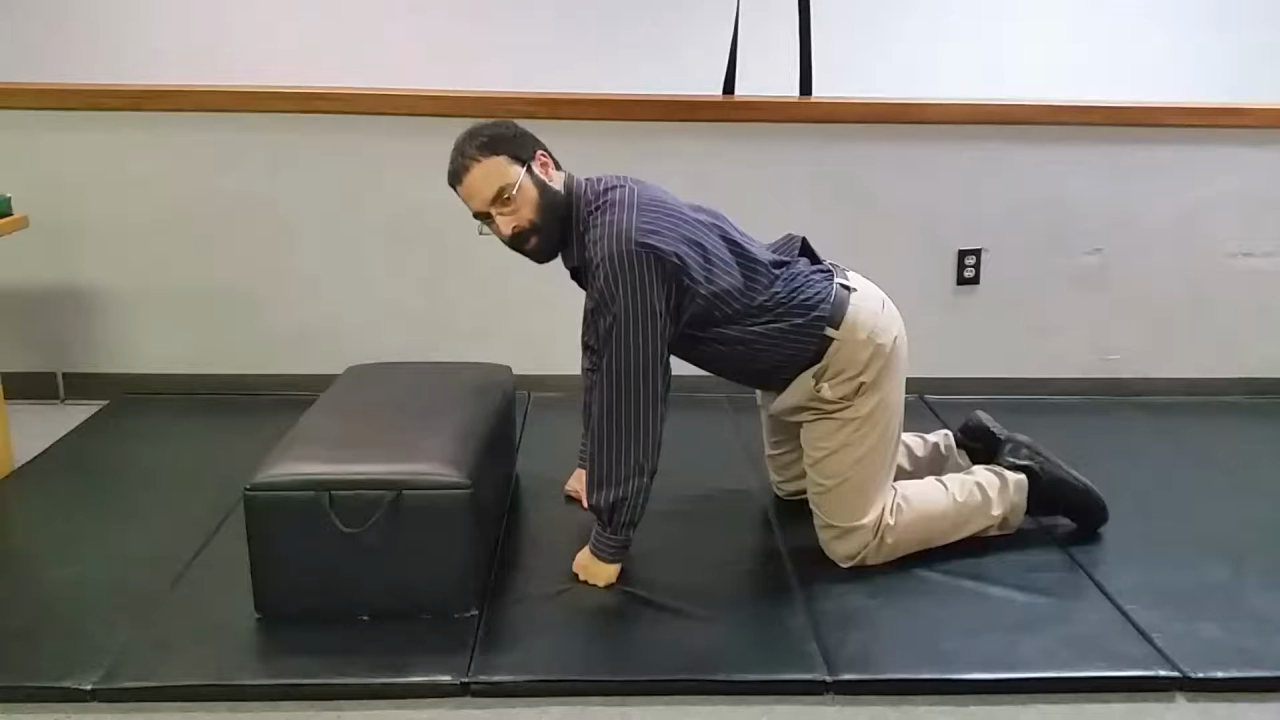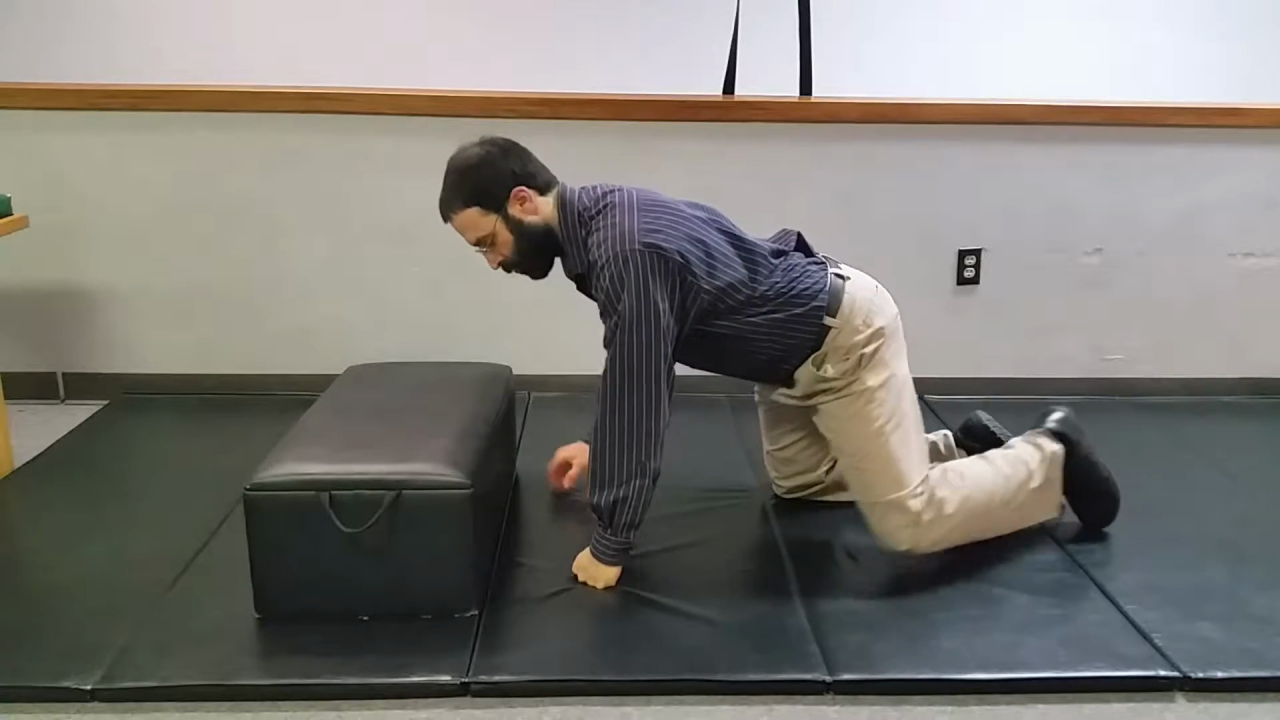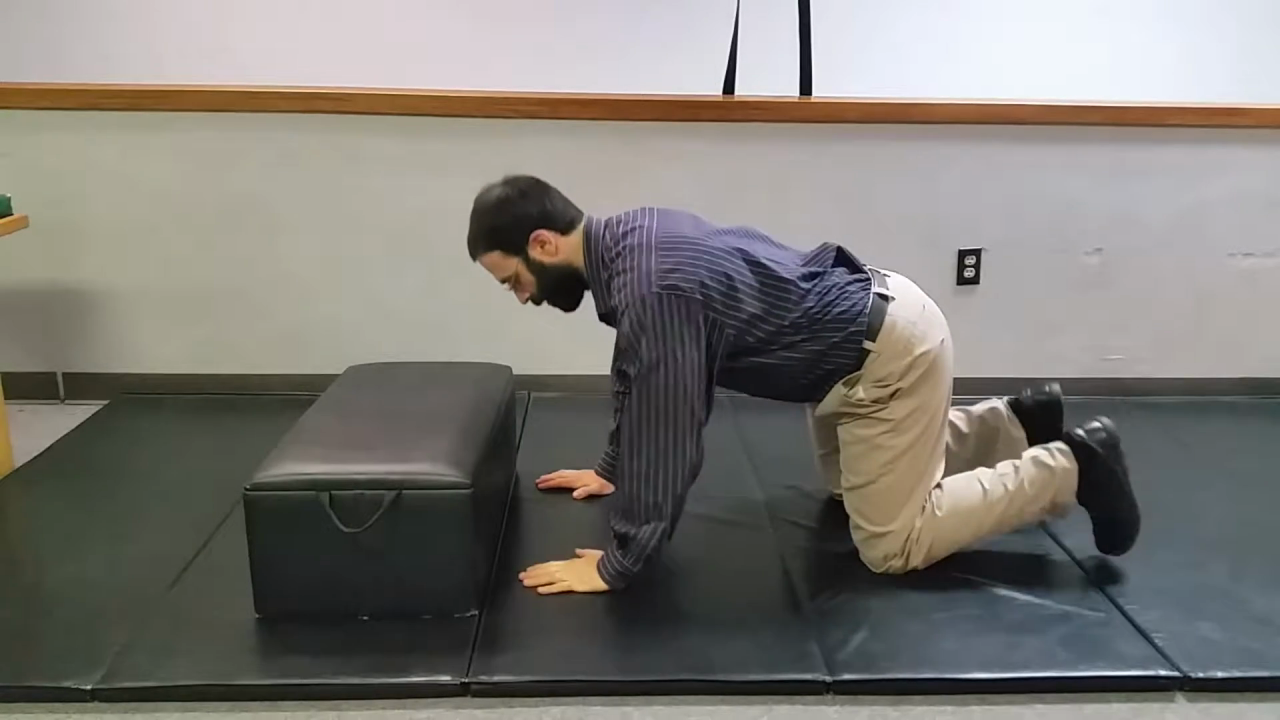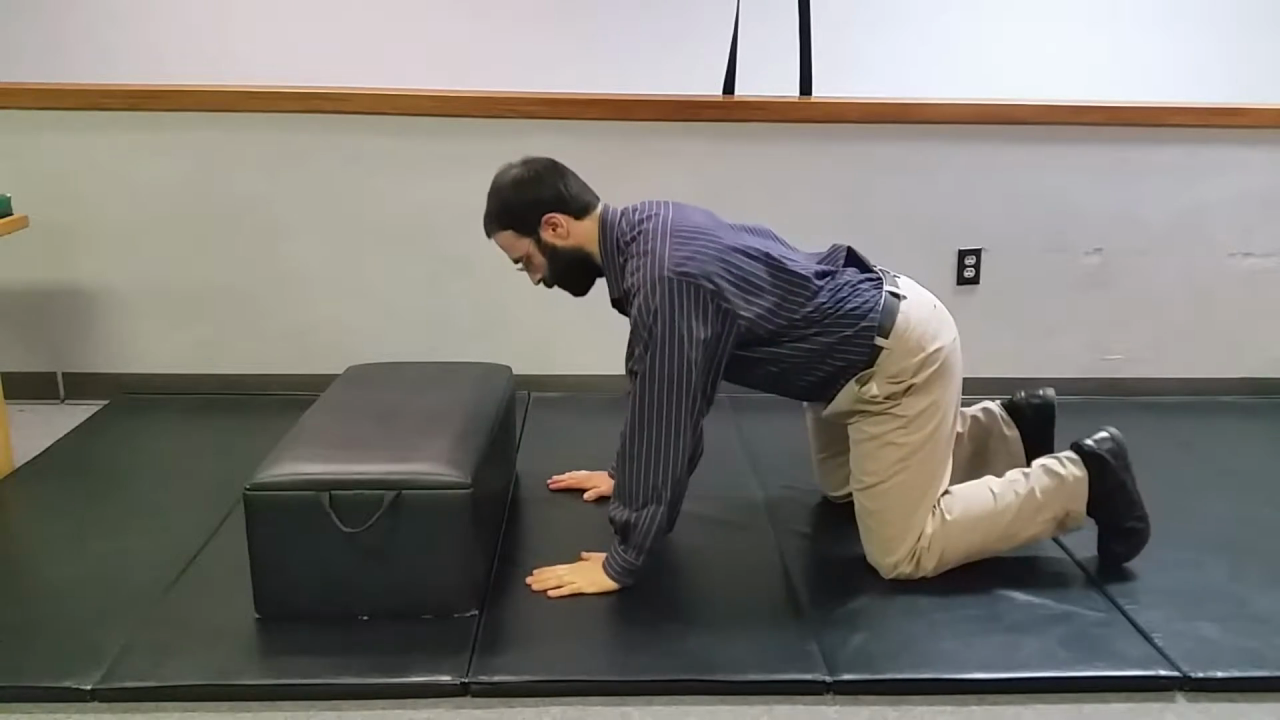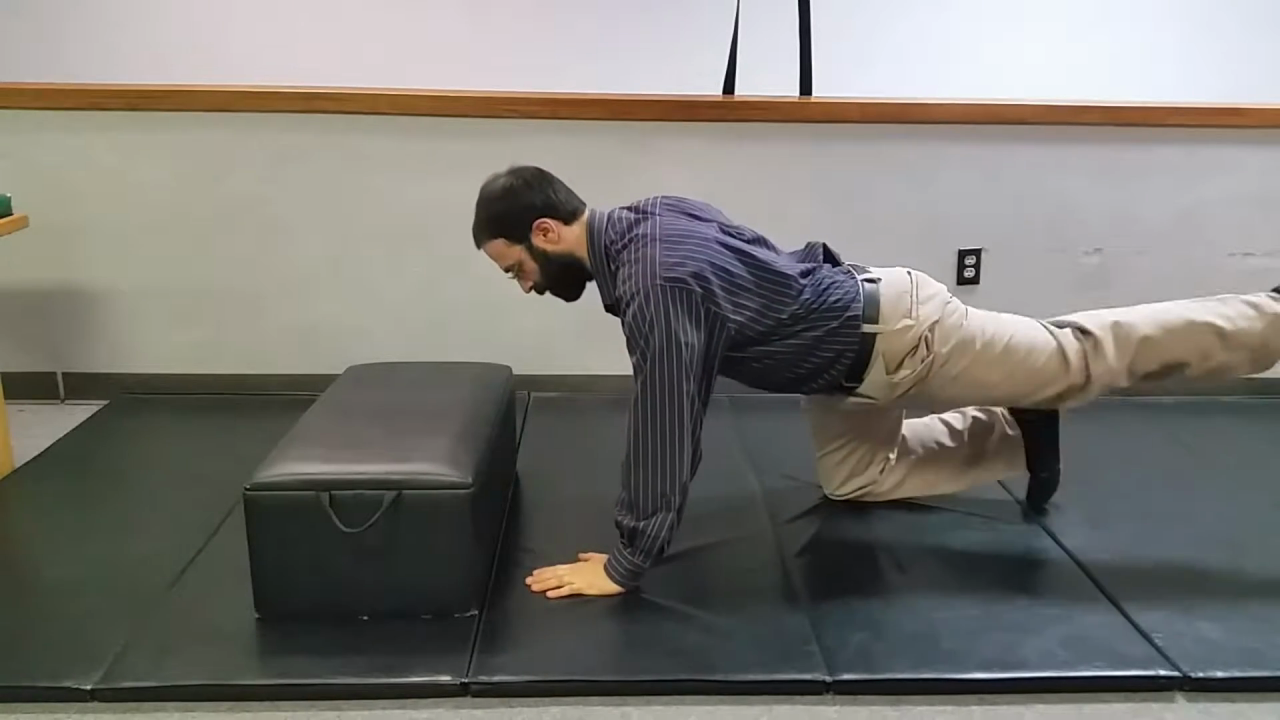
dt=1s
person 1, frame 1
left shoulder: (622, 244)
right shoulder: (601, 211)
left elbow: (633, 398)
right elbow: (603, 357)
left wrist: (608, 544)
right wrist: (590, 461)
left hip: (848, 345)
right hip: (810, 335)
left knee: (853, 537)
right knee: (794, 484)
left ankle: (1020, 484)
right ankle: (964, 448)
person 1, frame 2
left shoulder: (624, 248)
right shoulder: (598, 218)
left elbow: (638, 397)
right elbow: (628, 366)
left wrist: (609, 547)
right wrist: (598, 448)
left hip: (846, 335)
right hip: (801, 341)
left knee: (910, 518)
right knee: (799, 480)
left ankle: (1052, 455)
right ankle: (962, 446)
person 1, frame 3
left shoulder: (653, 290)
right shoulder: (628, 238)
left elbow: (668, 441)
right elbow: (635, 380)
left wrist: (614, 568)
right wrist: (609, 471)
left hip: (891, 352)
right hip: (868, 320)
left knee: (893, 545)
right knee: (851, 483)
left ankle: (1070, 466)
right ankle: (1022, 422)
person 1, frame 4
left shoulder: (665, 275)
right shoulder: (644, 229)
left elbow: (667, 421)
right elbow: (652, 384)
left wrist: (619, 565)
right wrist: (621, 473)
left hip: (897, 353)
right hip: (869, 329)
left knee: (903, 551)
right knee: (844, 486)
left ankle: (1083, 477)
right ankle: (1013, 428)
person 1, frame 5
left shoulder: (654, 283)
right shoulder: (643, 219)
left elbow: (666, 429)
left wrist: (624, 565)
left hip: (896, 332)
right hip: (856, 320)
left knee: (1076, 360)
right knee: (856, 479)
right ankle: (1017, 433)
